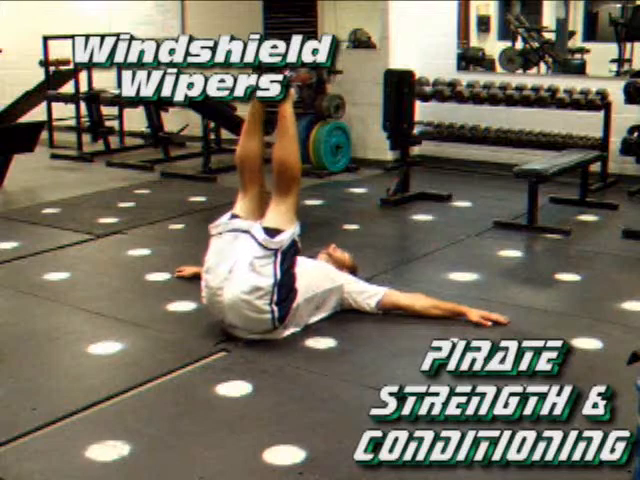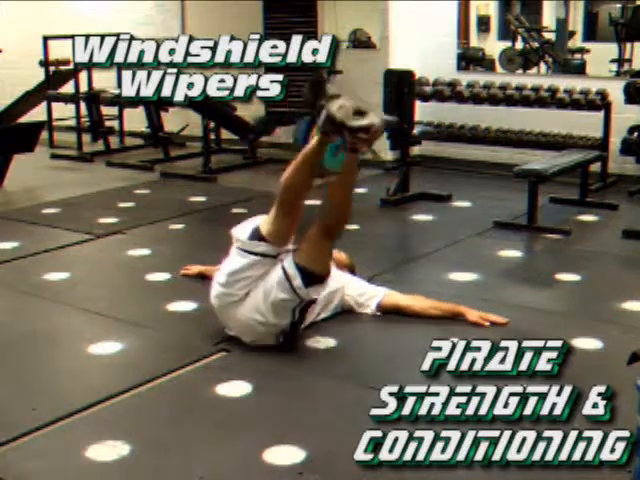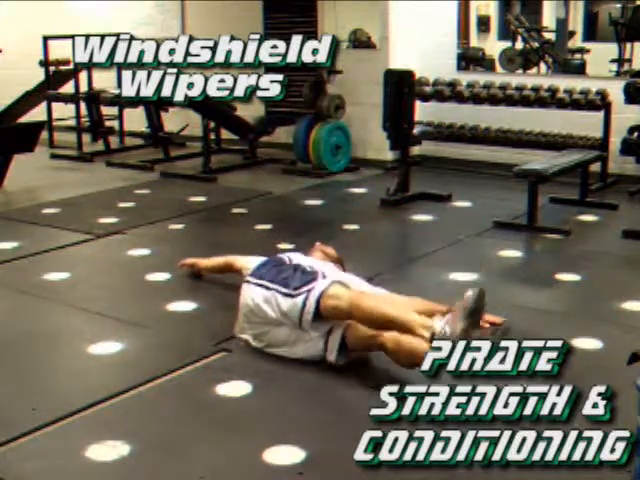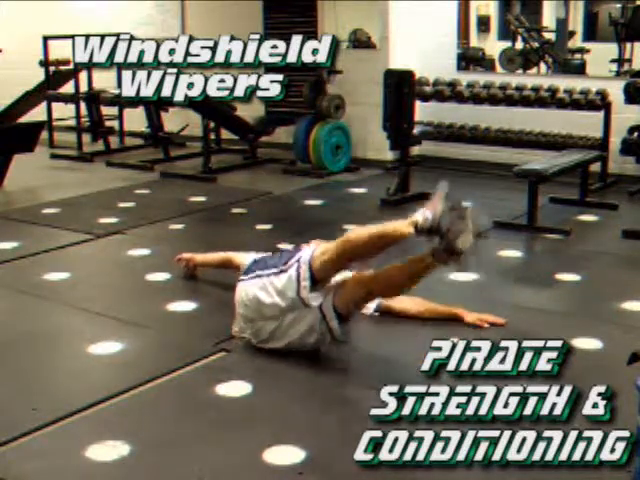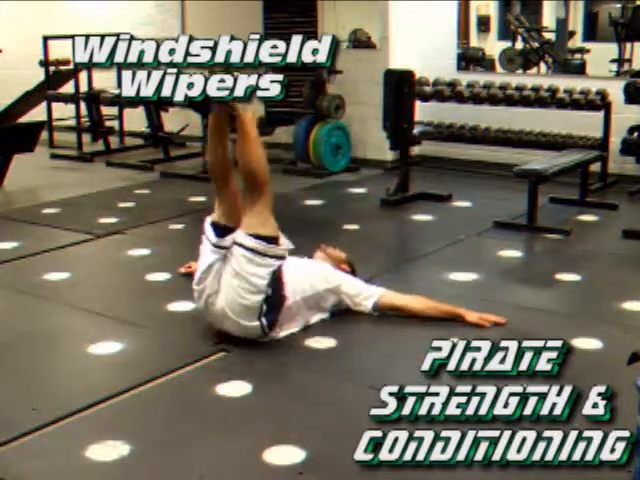
dt=1s
person 1, frame 1
left shoulder: (342, 282)
right shoulder: (297, 266)
left elbow: (408, 300)
left wrist: (465, 311)
right wrist: (205, 269)
left hip: (258, 305)
right hip: (221, 288)
left knee: (285, 188)
right knee: (252, 185)
right ankle: (262, 95)
person 1, frame 2
left shoulder: (344, 283)
right shoulder: (296, 264)
left elbow: (406, 302)
left wrist: (461, 311)
right wrist: (208, 270)
left hip: (265, 321)
right hip: (231, 295)
left knee: (327, 228)
right knee: (286, 211)
left ankle: (352, 148)
right ankle: (324, 136)
person 1, frame 3
left shoulder: (350, 281)
right shoulder: (281, 263)
left elbow: (403, 303)
right elbow: (233, 262)
left wrist: (448, 310)
left hip: (291, 333)
left knee: (382, 334)
right knee: (348, 301)
right ankle: (437, 331)
person 1, frame 4
left shoulder: (344, 284)
right shoulder: (278, 264)
left elbow: (401, 303)
right elbow: (234, 258)
left wrist: (459, 312)
left hip: (291, 330)
right hip: (261, 298)
right knee: (343, 248)
right ankle: (418, 224)
person 1, frame 5
left shoulder: (338, 282)
right shoulder: (294, 266)
left elbow: (402, 302)
left wrist: (462, 313)
right wrist: (211, 264)
left hip: (249, 311)
right hip: (215, 295)
left knee: (257, 194)
right knee: (228, 189)
right ankle: (222, 104)
